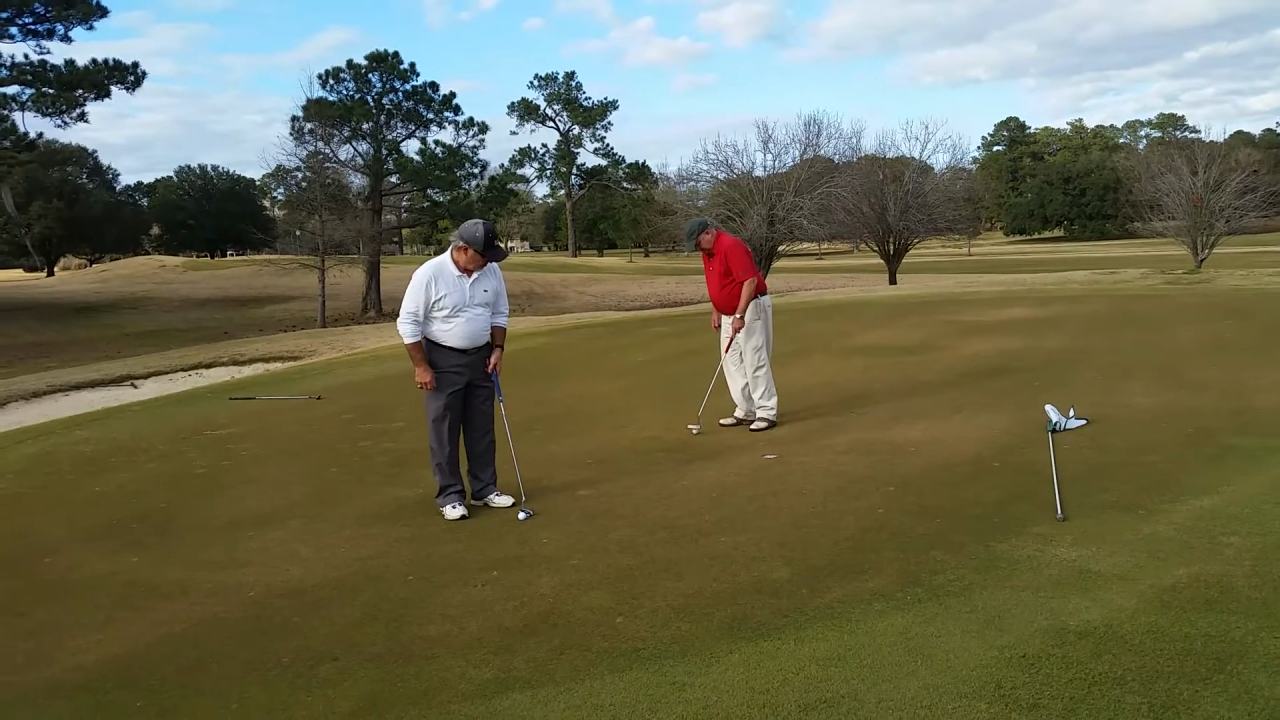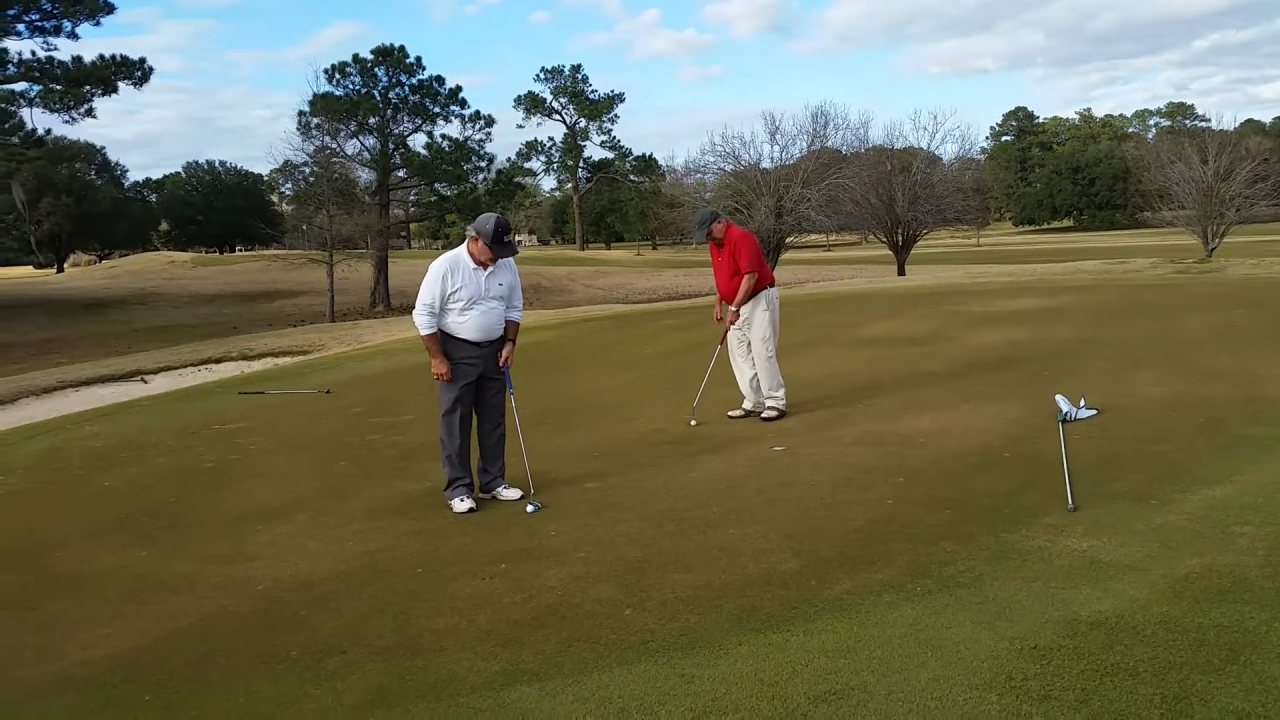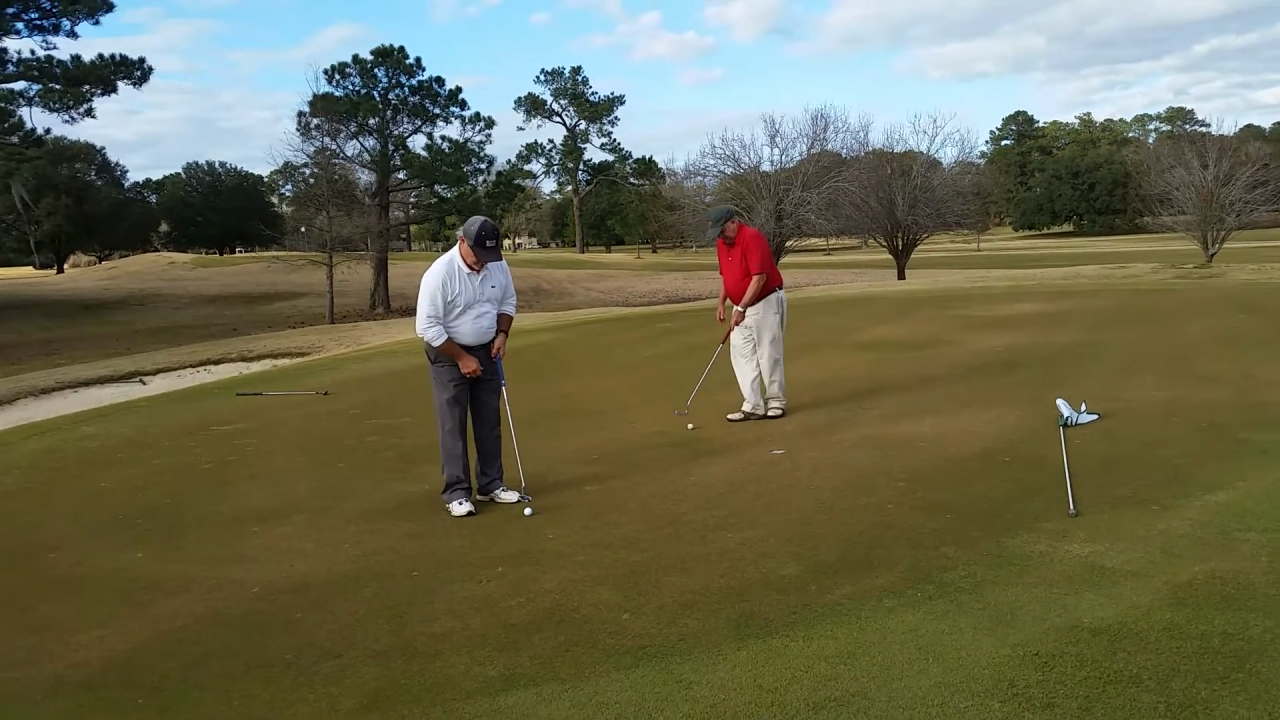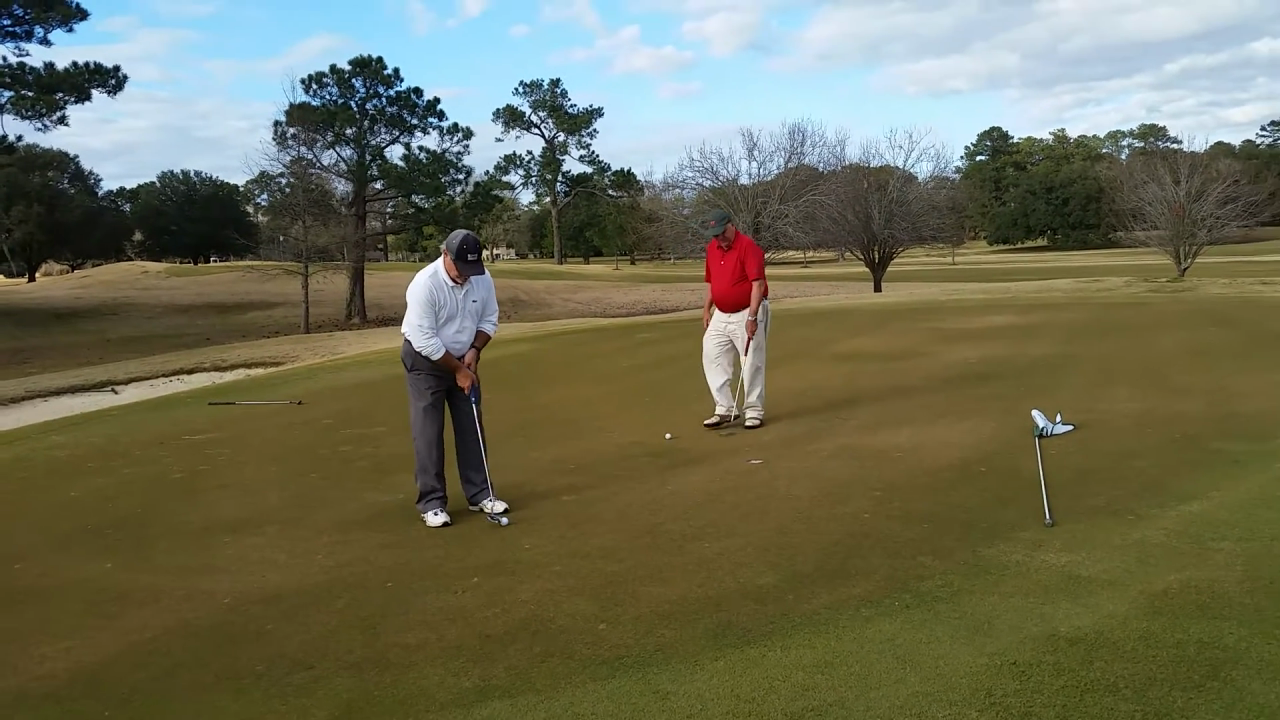
dt=0.5s
person 1, frame 1
left shoulder: (491, 272)
right shoulder: (429, 274)
left elbow: (499, 313)
right elbow: (408, 323)
left wrist: (497, 349)
right wrist: (421, 366)
left hip: (480, 358)
right hip: (443, 360)
left knee: (482, 427)
right knee: (444, 429)
left ankle: (484, 489)
right ankle: (450, 495)
person 1, frame 2
left shoulder: (506, 265)
right shoulder: (446, 266)
left elbow: (513, 308)
right elbow: (424, 315)
left wrist: (509, 343)
right wrist: (437, 357)
left hip: (493, 351)
right hip: (457, 352)
left knee: (493, 419)
right knee: (455, 422)
left ankle: (492, 481)
right ankle: (458, 488)
person 1, frame 3
left shoulder: (498, 265)
right shoulder: (440, 273)
left elbow: (508, 302)
right elbow: (427, 328)
left wrist: (502, 334)
right wrist: (461, 358)
left hip: (485, 353)
right hip: (449, 355)
left knee: (490, 421)
right knee: (453, 424)
left ankle: (490, 484)
right ankle: (456, 492)
person 1, frame 4
left shoulder: (482, 279)
right shoulder: (425, 284)
left elbow: (488, 319)
right elbow: (424, 341)
left wrist: (474, 350)
right wrist: (457, 370)
left hip: (463, 361)
right hip: (426, 361)
left knee: (471, 428)
right knee: (428, 432)
left ankle: (479, 494)
right ankle: (431, 502)
person 2, frame 1
left shoulder: (731, 246)
right shoulder: (708, 252)
left elbow: (750, 281)
left wrist: (739, 315)
right wrist: (716, 310)
left hip: (751, 309)
right hip: (729, 314)
left knee: (755, 361)
right knee: (732, 363)
left ankle: (766, 413)
right ankle: (745, 411)
person 2, frame 2
left shoulder: (741, 237)
right shoulder: (715, 243)
left elbow: (750, 276)
left wrist: (734, 308)
right wrist: (719, 303)
left hip: (759, 300)
right hip: (737, 305)
left knee: (763, 351)
right knee: (740, 354)
left ankle: (775, 402)
right ankle: (754, 402)
person 2, frame 3
left shoulder: (753, 238)
right shoulder: (722, 243)
left elbow: (759, 278)
left wrist: (741, 309)
right wrist: (721, 303)
left hip: (766, 303)
right hip: (741, 307)
left knee: (769, 354)
right knee: (741, 355)
left ankle: (776, 401)
right ankle: (753, 405)
person 2, frame 4
left shoulder: (748, 246)
right shoulder: (712, 248)
left elbow: (758, 283)
left wrist: (752, 317)
right wrist: (707, 309)
left hip: (748, 314)
right hip: (721, 315)
left knee: (752, 363)
right knee: (712, 358)
left ankle: (754, 411)
right ankle: (725, 408)
